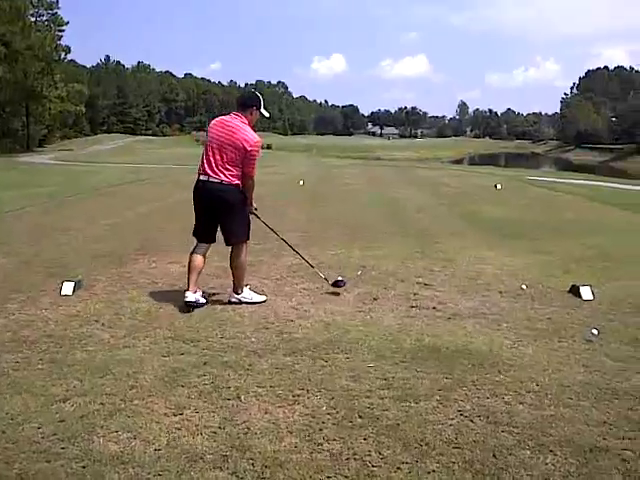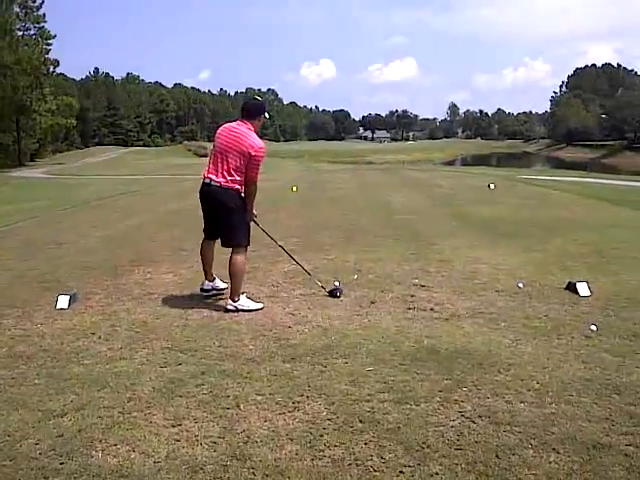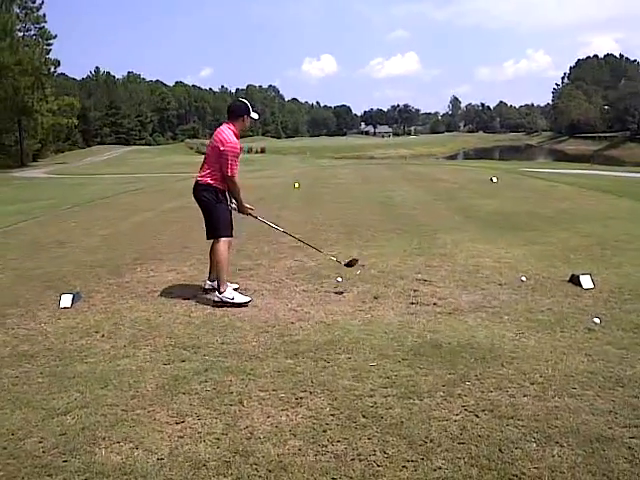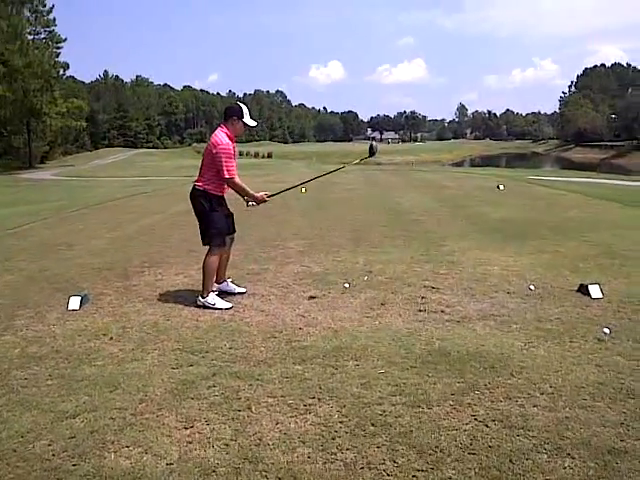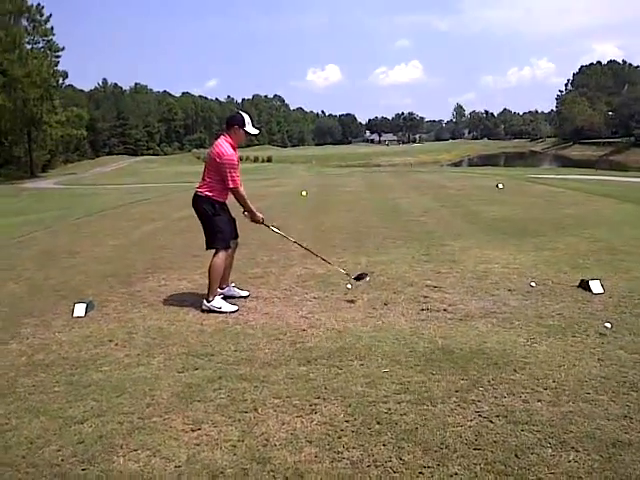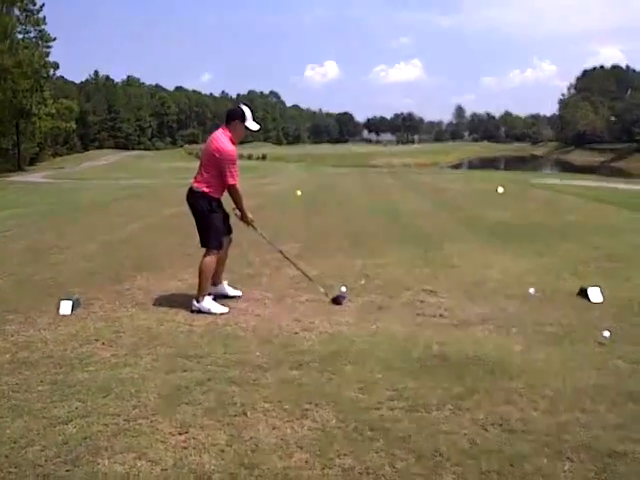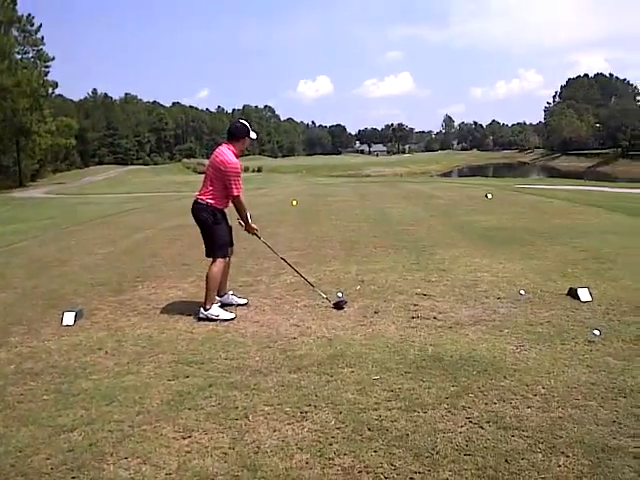
dt=0.5s
person 1, frame 1
left shoulder: (215, 123)
right shoulder: (252, 139)
right elbow: (248, 177)
right wrist: (249, 202)
left hip: (203, 186)
right hip: (228, 191)
left knee: (203, 242)
right knee: (240, 243)
left ankle: (192, 291)
right ankle: (239, 292)
person 1, frame 2
left shoulder: (223, 130)
right shoulder: (257, 145)
right elbow: (251, 182)
right wrist: (249, 209)
left hip: (208, 188)
right hip: (228, 195)
left knee: (209, 237)
right knee: (239, 248)
left ankle: (209, 281)
right ankle: (235, 299)
person 1, frame 3
left shoulder: (224, 132)
right shoulder: (230, 141)
right elbow: (231, 178)
left wrist: (234, 199)
right wrist: (241, 203)
left hip: (211, 189)
right hip: (210, 191)
left knee: (221, 236)
right knee: (223, 237)
left ankle: (214, 280)
right ankle: (222, 289)
person 1, frame 4
left shoulder: (224, 138)
right shoulder: (223, 143)
left elbow: (230, 176)
right elbow: (231, 180)
left wrist: (246, 195)
right wrist: (253, 196)
left hip: (214, 196)
right hip: (207, 197)
left knee: (227, 238)
right knee: (216, 246)
left ankle: (220, 282)
right ankle: (206, 295)
person 1, frame 5
left shoulder: (224, 144)
right shoulder: (227, 153)
left elbow: (235, 186)
right elbow: (235, 189)
left wrist: (246, 208)
right wrist: (253, 212)
left hip: (214, 201)
right hip: (209, 202)
left knee: (232, 243)
right knee: (222, 248)
left ankle: (224, 287)
right ankle: (211, 299)
person 1, frame 6
left shoulder: (218, 136)
right shoulder: (227, 148)
right elbow: (232, 186)
left wrist: (239, 208)
right wrist: (244, 213)
left hip: (207, 196)
right hip: (204, 198)
left knee: (225, 238)
right knee: (214, 248)
left ankle: (217, 285)
right ankle: (201, 300)
person 1, frame 7
left shoulder: (222, 151)
right shoulder: (231, 162)
right elbow: (237, 197)
left wrist: (243, 214)
right wrist: (248, 223)
left hip: (211, 208)
right hip: (209, 210)
left knee: (227, 251)
right knee: (220, 257)
left ankle: (222, 295)
right ankle: (208, 308)
